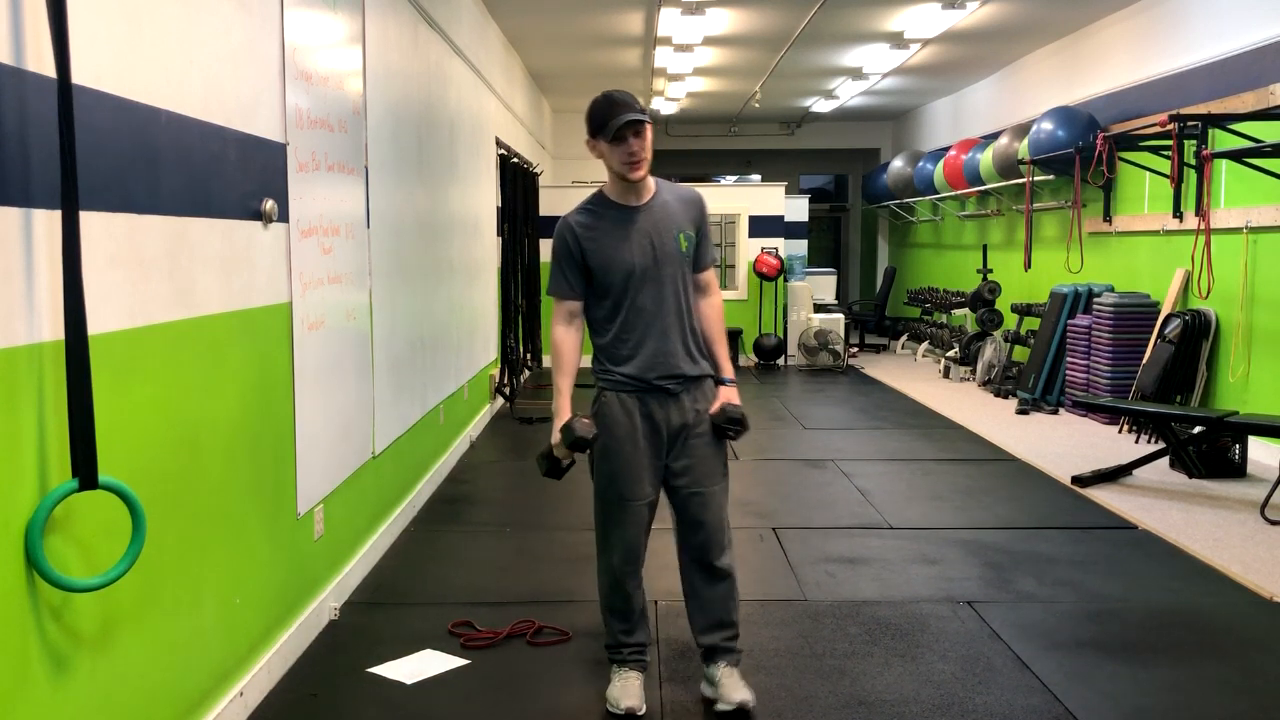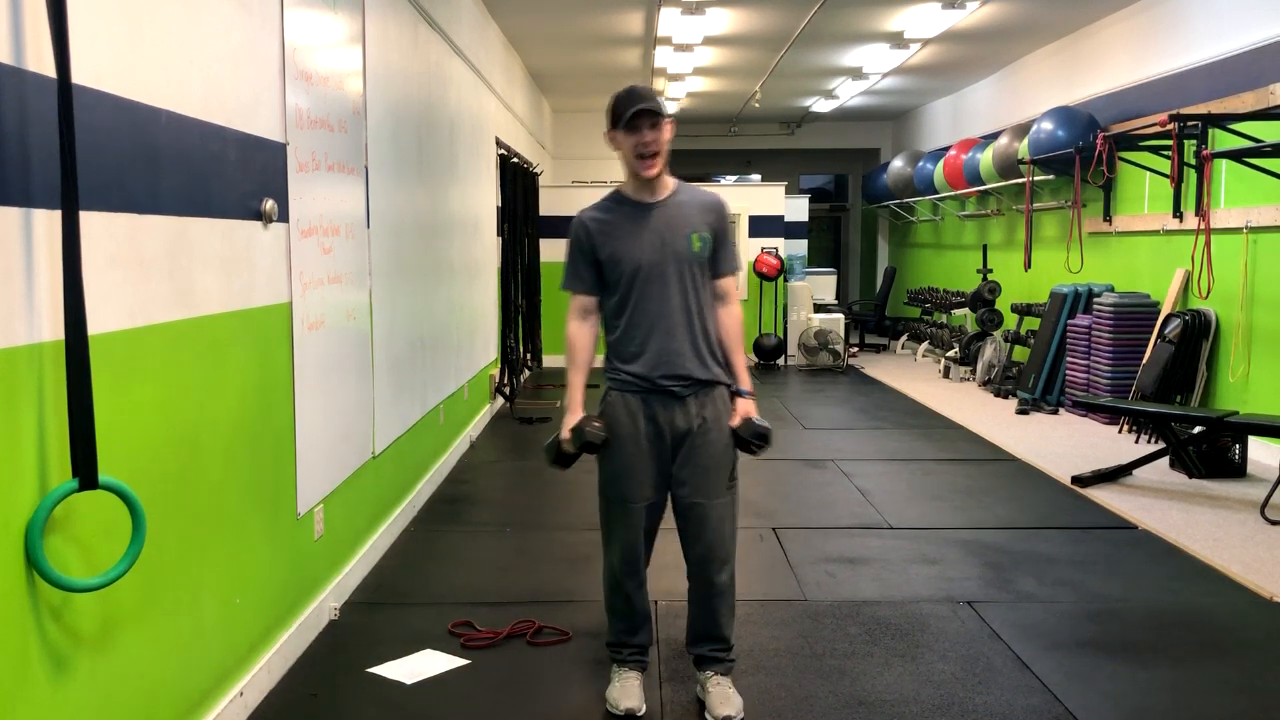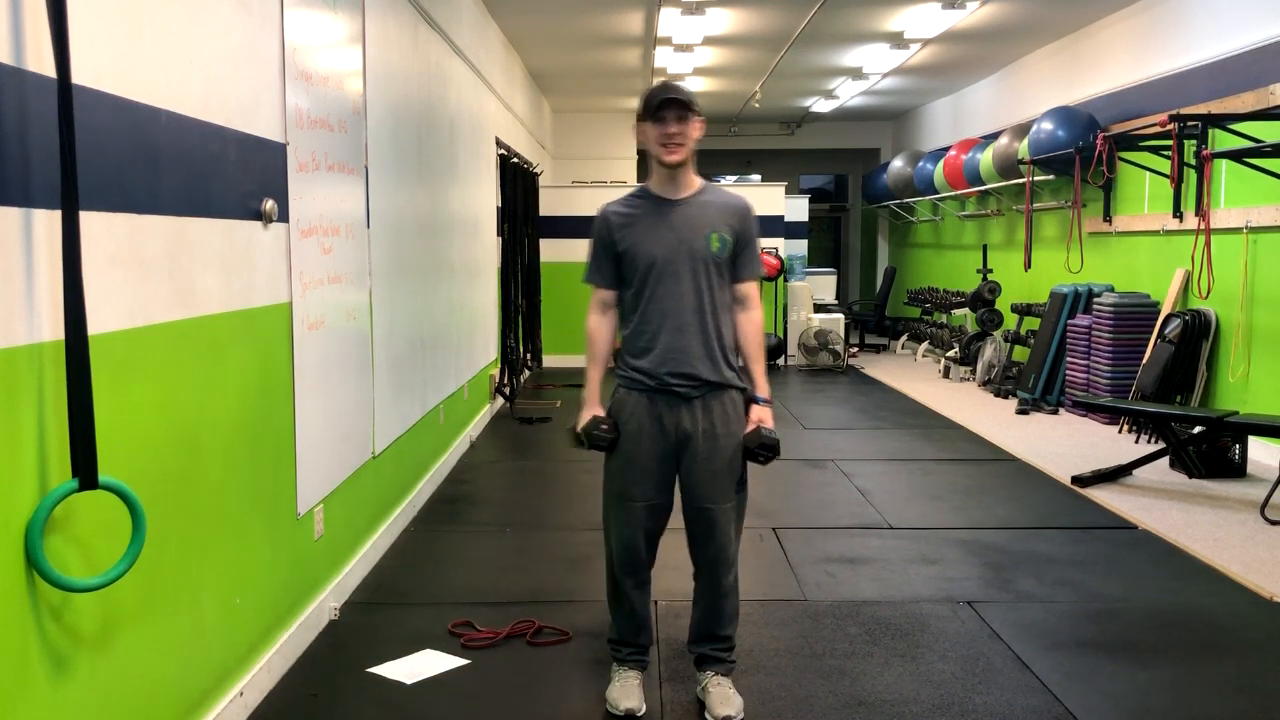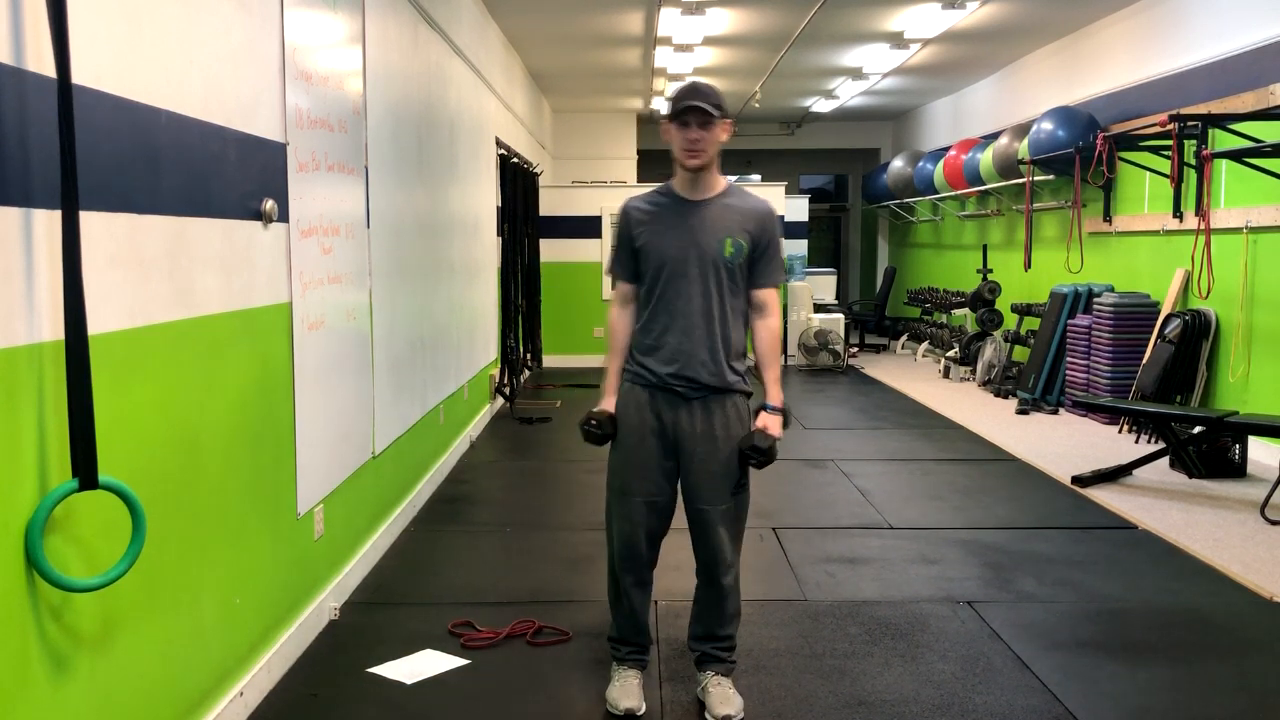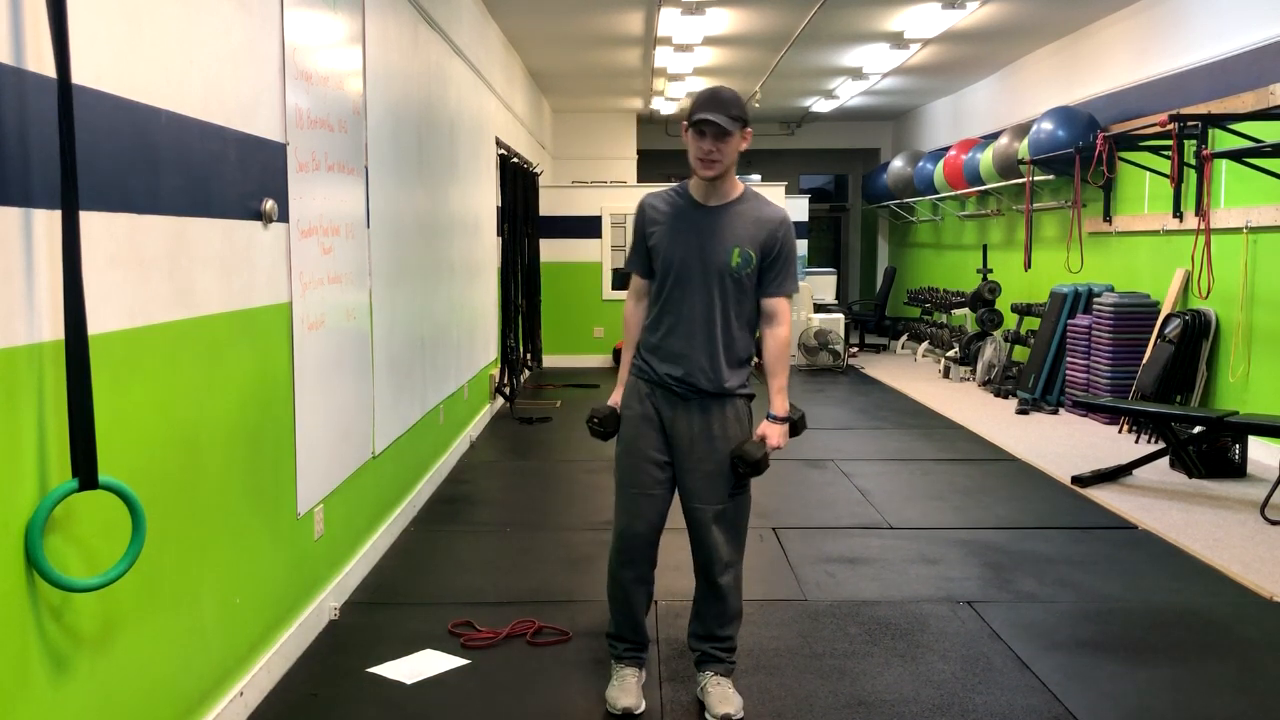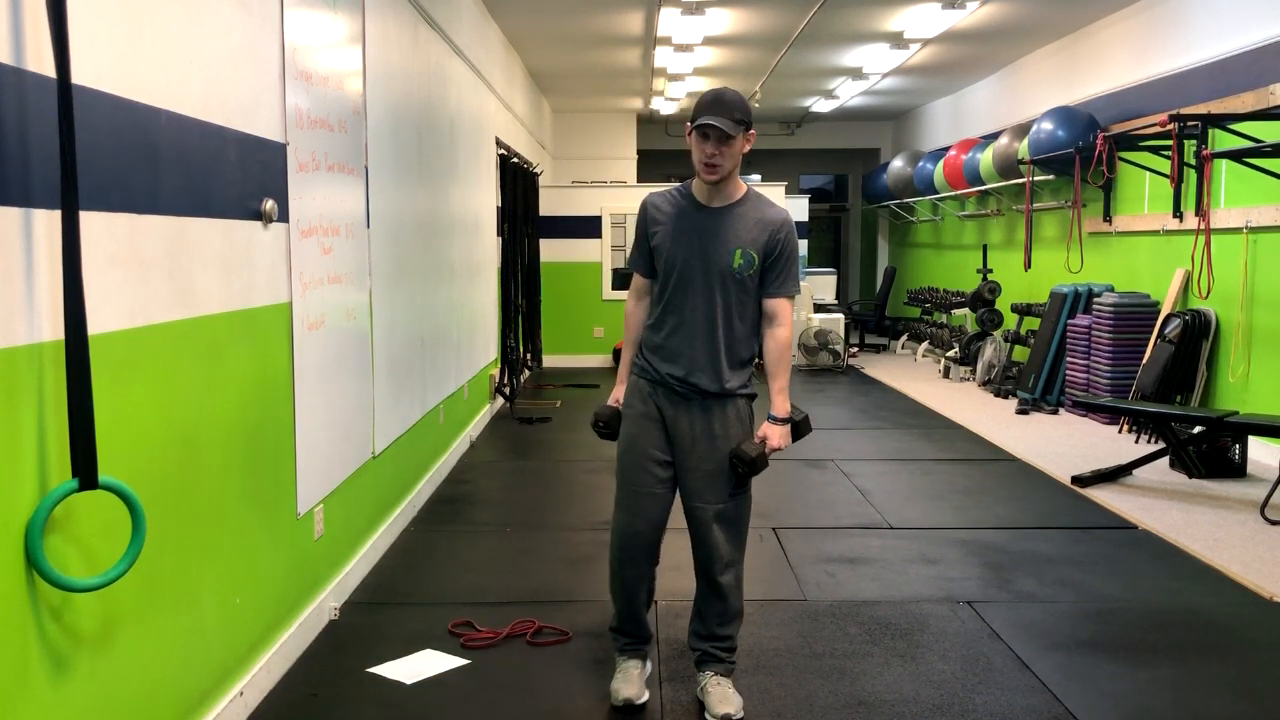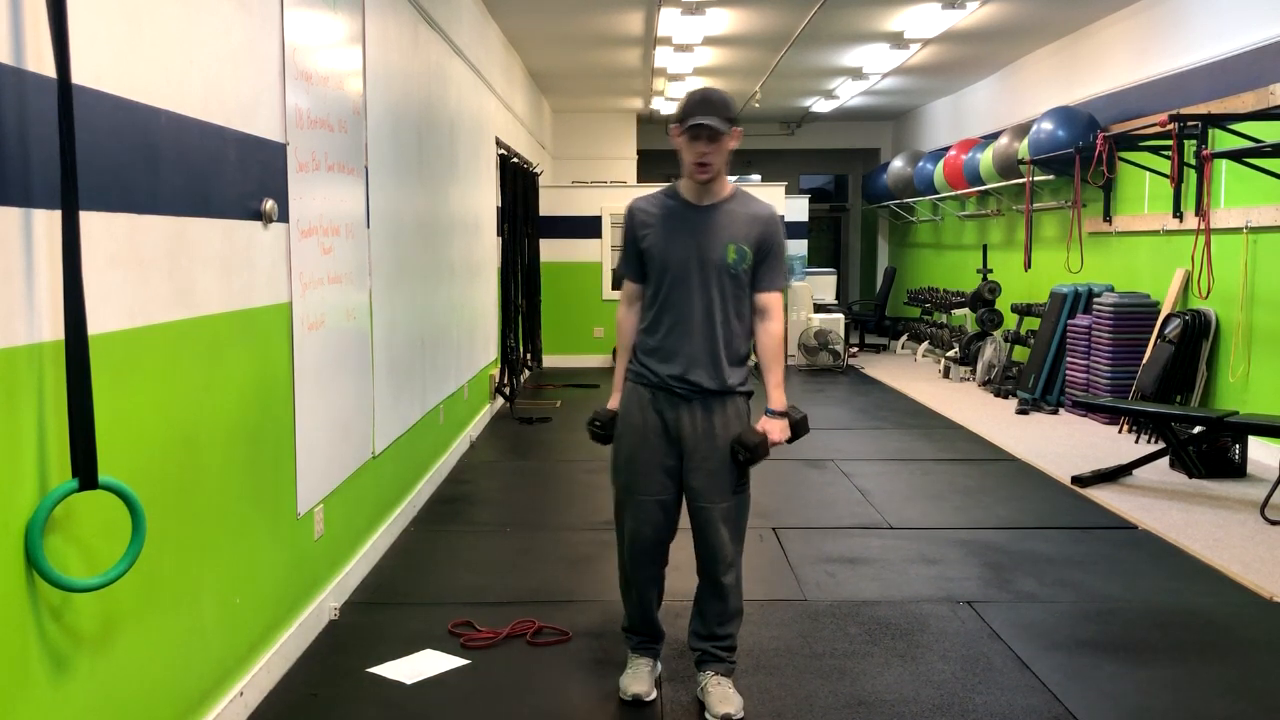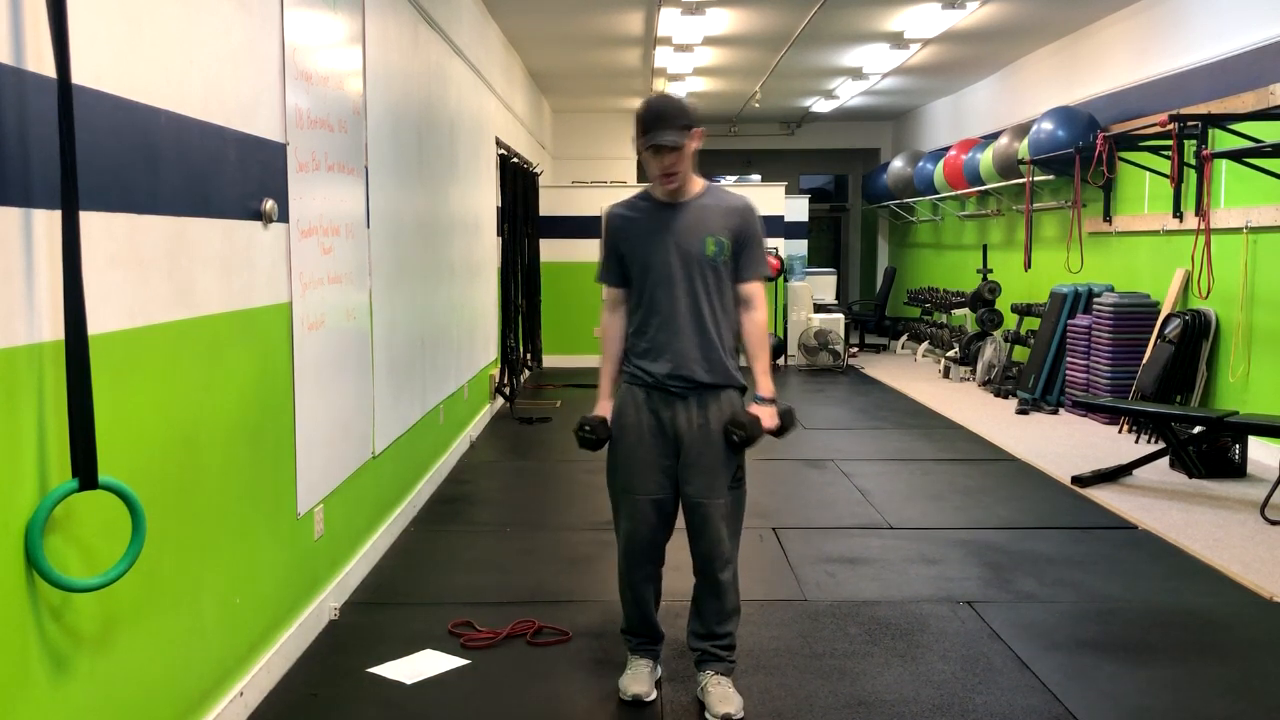
dt=0.2s
person 1, frame 1
left shoulder: (687, 206)
right shoulder: (577, 229)
left elbow: (706, 294)
right elbow: (567, 321)
left wrist: (725, 378)
right wrist: (561, 411)
left hip: (694, 394)
right hip: (623, 402)
left knee: (709, 534)
right knee: (622, 540)
left ankle: (720, 659)
right ankle: (627, 660)
person 1, frame 2
left shoulder: (708, 209)
right shoulder: (593, 224)
left elbow: (725, 301)
right elbow: (583, 317)
left wrist: (743, 388)
right wrist: (573, 405)
left hip: (705, 399)
right hip: (630, 403)
left knee: (711, 543)
right knee: (626, 543)
left ankle: (713, 666)
right ankle: (628, 661)
person 1, frame 3
left shoulder: (733, 212)
right shoulder: (616, 218)
left elbow: (746, 307)
right elbow: (603, 311)
left wrist: (760, 395)
right wrist: (592, 397)
left hip: (716, 401)
right hip: (639, 401)
left knee: (717, 544)
right knee: (630, 541)
left ankle: (714, 666)
right ankle: (629, 661)
person 1, frame 4
left shoulder: (755, 217)
right shoulder: (638, 213)
left elbow: (764, 313)
right elbow: (624, 305)
left wrist: (772, 403)
right wrist: (611, 390)
left hip: (719, 403)
right hip: (644, 400)
left knee: (718, 545)
right knee: (631, 539)
left ankle: (715, 666)
right ankle: (628, 660)
person 1, frame 5
left shoulder: (769, 225)
right shoulder: (655, 210)
left elbow: (776, 322)
right elbow: (639, 298)
left wrist: (777, 411)
right wrist: (622, 382)
left hip: (721, 405)
right hip: (649, 397)
left knee: (718, 547)
right knee: (632, 535)
left ankle: (714, 665)
right ankle: (628, 658)
person 1, frame 6
left shoulder: (772, 226)
right shoulder: (657, 211)
left elbow: (776, 321)
right elbow: (640, 298)
left wrist: (778, 412)
right wrist: (623, 379)
left hip: (722, 406)
right hip: (651, 396)
left knee: (719, 545)
right knee: (634, 533)
left ankle: (714, 665)
right ankle: (632, 652)
person 1, frame 7
left shoulder: (759, 220)
right shoulder: (644, 214)
left elbow: (768, 315)
right elbow: (631, 304)
left wrist: (776, 406)
right wrist: (617, 388)
left hip: (721, 405)
right hip: (647, 400)
left knee: (720, 545)
right knee: (641, 538)
left ankle: (715, 665)
right ankle: (643, 650)
person 1, frame 8
left shoulder: (734, 213)
right shoulder: (622, 219)
left elbow: (751, 306)
right elbow: (615, 310)
left wrist: (763, 393)
right wrist: (605, 394)
left hip: (716, 400)
right hip: (642, 400)
left knee: (716, 543)
right knee: (639, 538)
left ankle: (714, 665)
right ankle: (643, 652)
